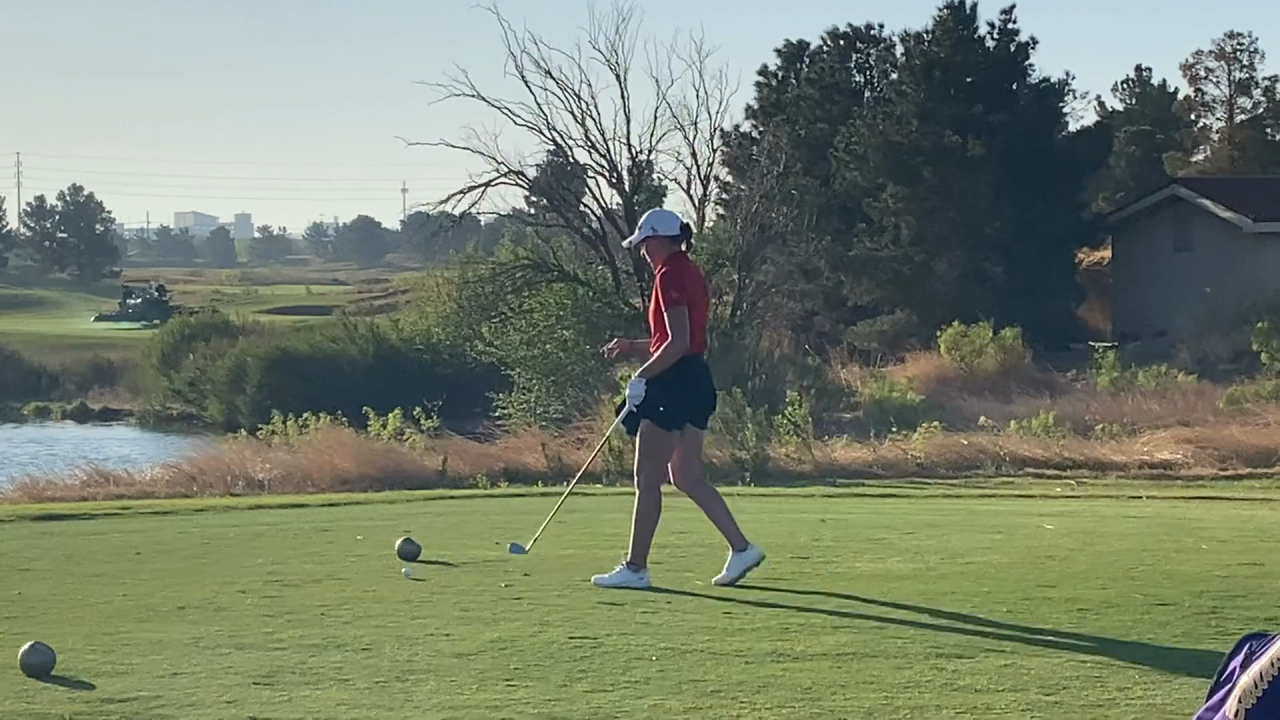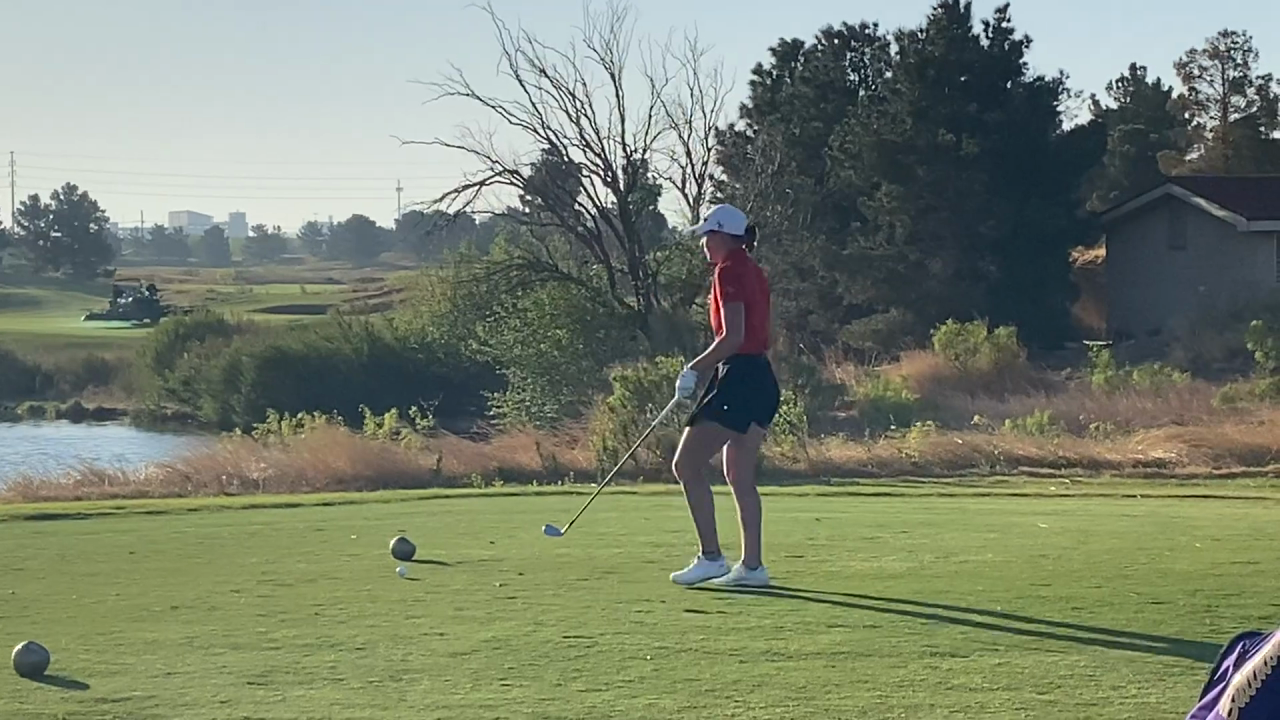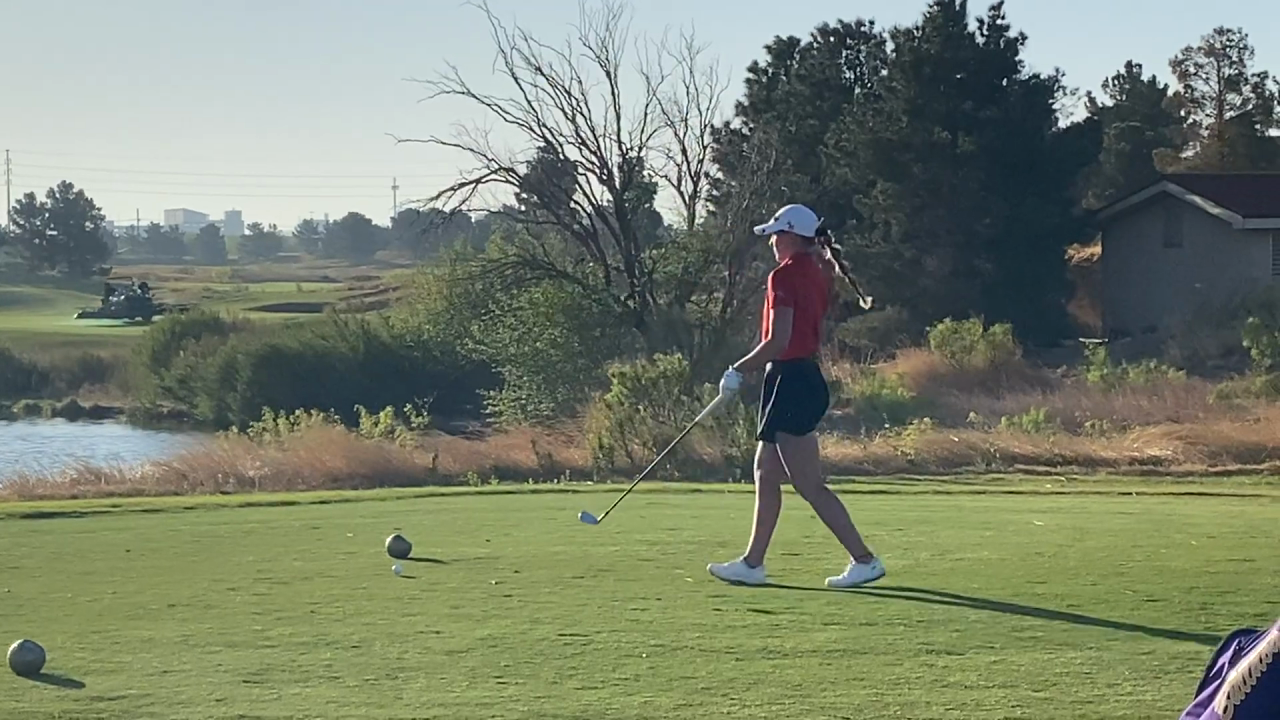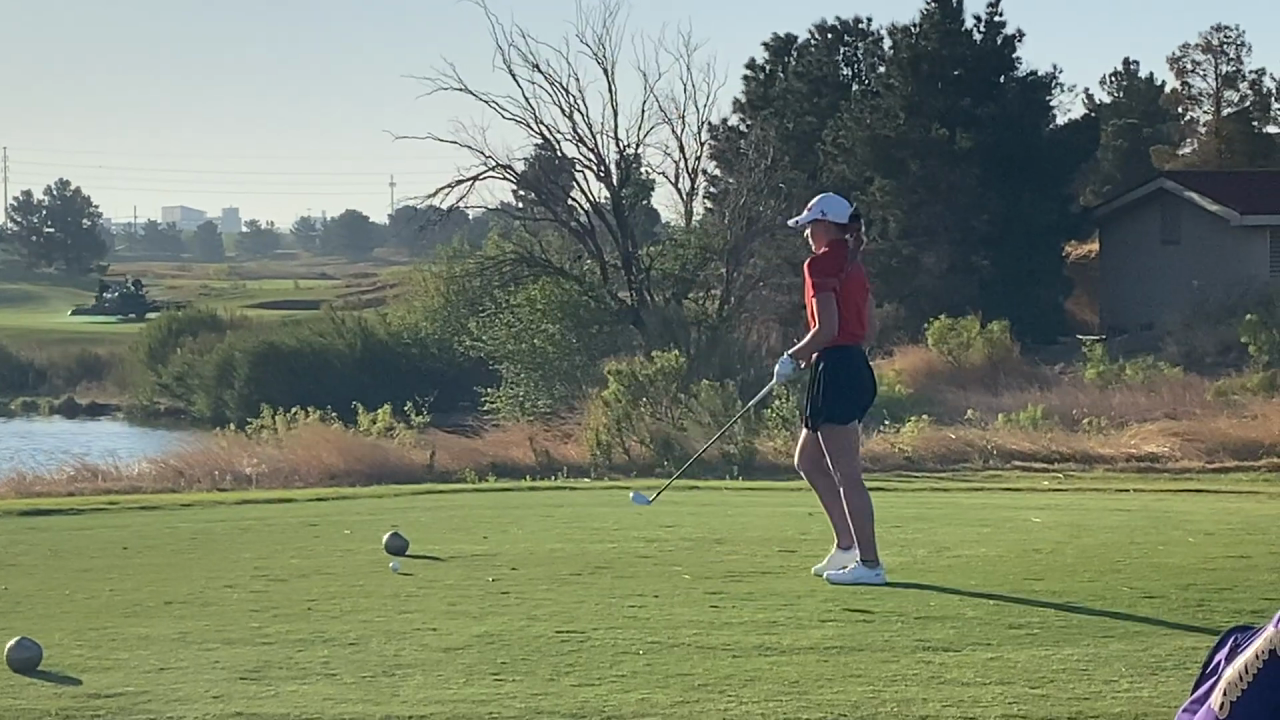
dt=0.3s
person 1, frame 1
left shoulder: (669, 275)
right shoulder: (691, 273)
left elbow: (677, 342)
left wrist: (640, 377)
right wrist: (631, 345)
left hip: (674, 382)
right hip: (695, 379)
left knee: (647, 479)
right knee: (687, 477)
left ankle: (634, 568)
right ankle: (742, 548)
person 1, frame 2
left shoulder: (728, 271)
right shoulder: (754, 273)
left elbow: (732, 337)
left wrist: (693, 370)
left hip: (738, 380)
right hip: (760, 377)
left knee: (687, 465)
right knee: (740, 477)
left ankle: (710, 556)
right ankle: (752, 566)
person 1, frame 3
left shoulder: (784, 275)
right shoulder: (819, 275)
left elbow: (777, 342)
left wrist: (737, 370)
left hip: (790, 381)
right hip: (808, 379)
left knee: (809, 483)
right knee: (766, 473)
left ankle: (864, 559)
right ankle: (752, 562)
person 1, frame 4
left shoulder: (820, 263)
right shoulder: (853, 264)
left elbow: (825, 330)
right elbow: (869, 327)
left wrist: (790, 358)
left hip: (836, 370)
right hip: (856, 366)
left knee: (845, 474)
right knee: (808, 460)
left ankle: (869, 563)
right ankle: (847, 547)
